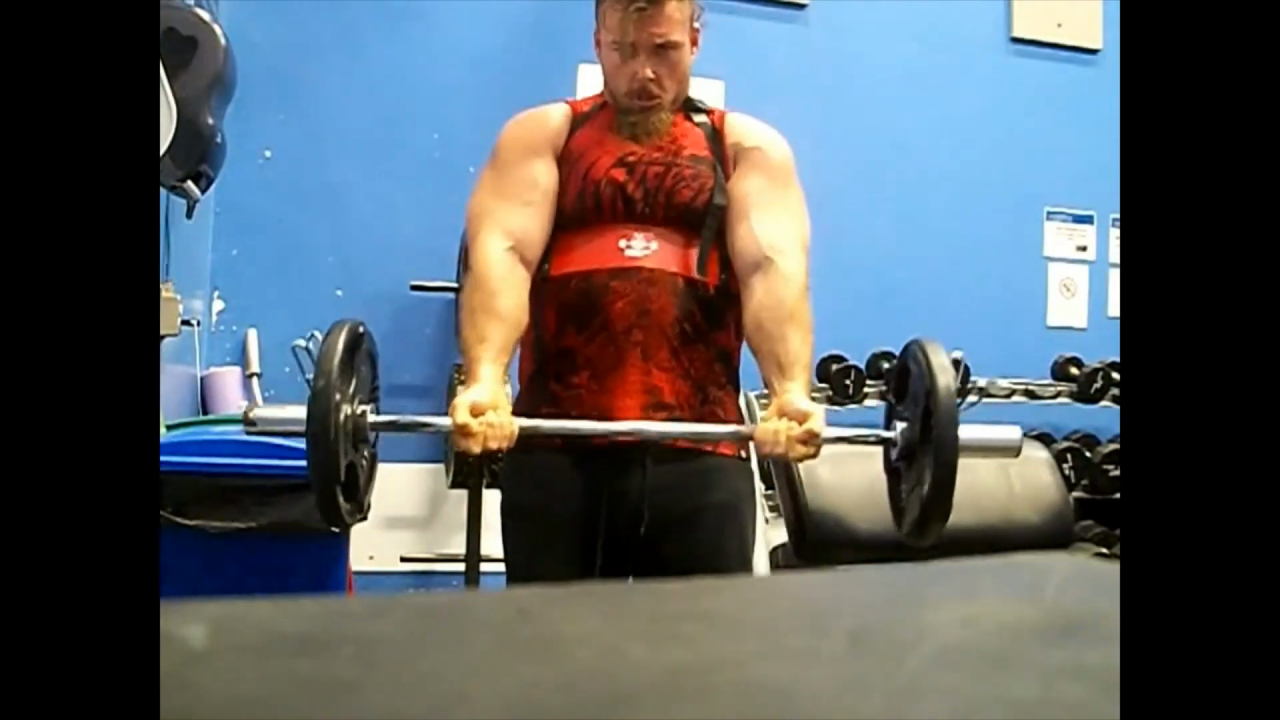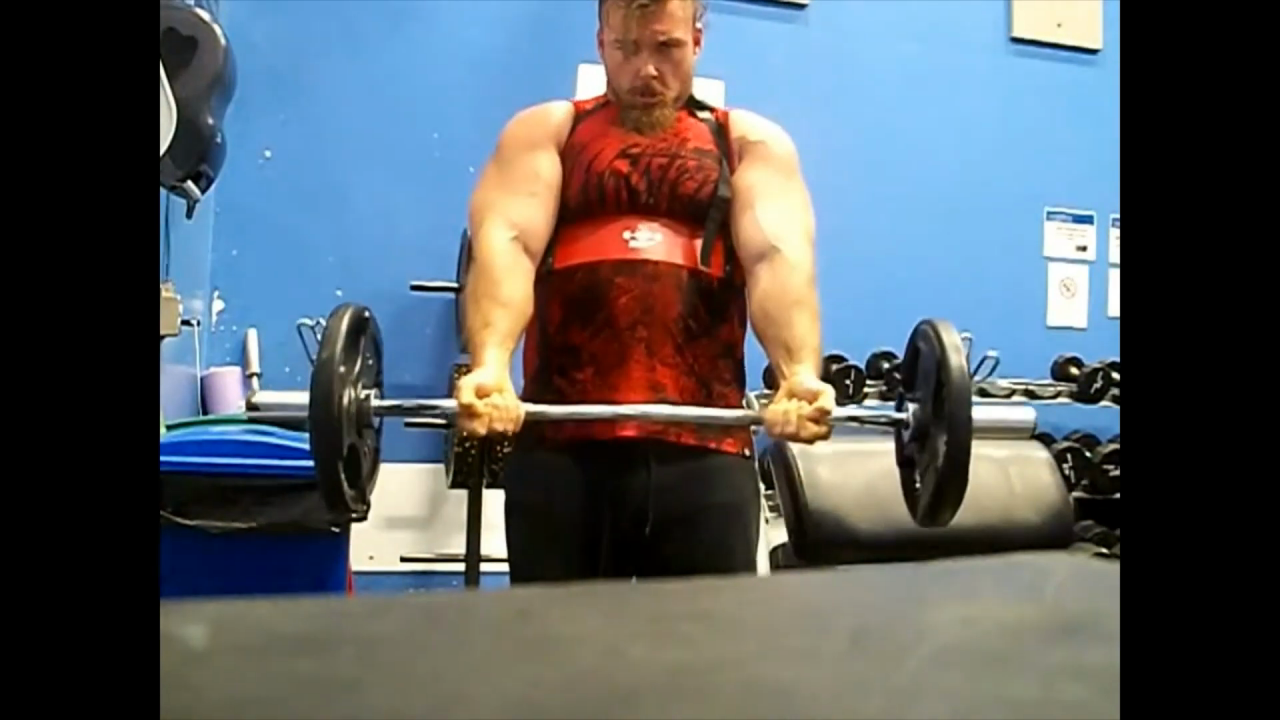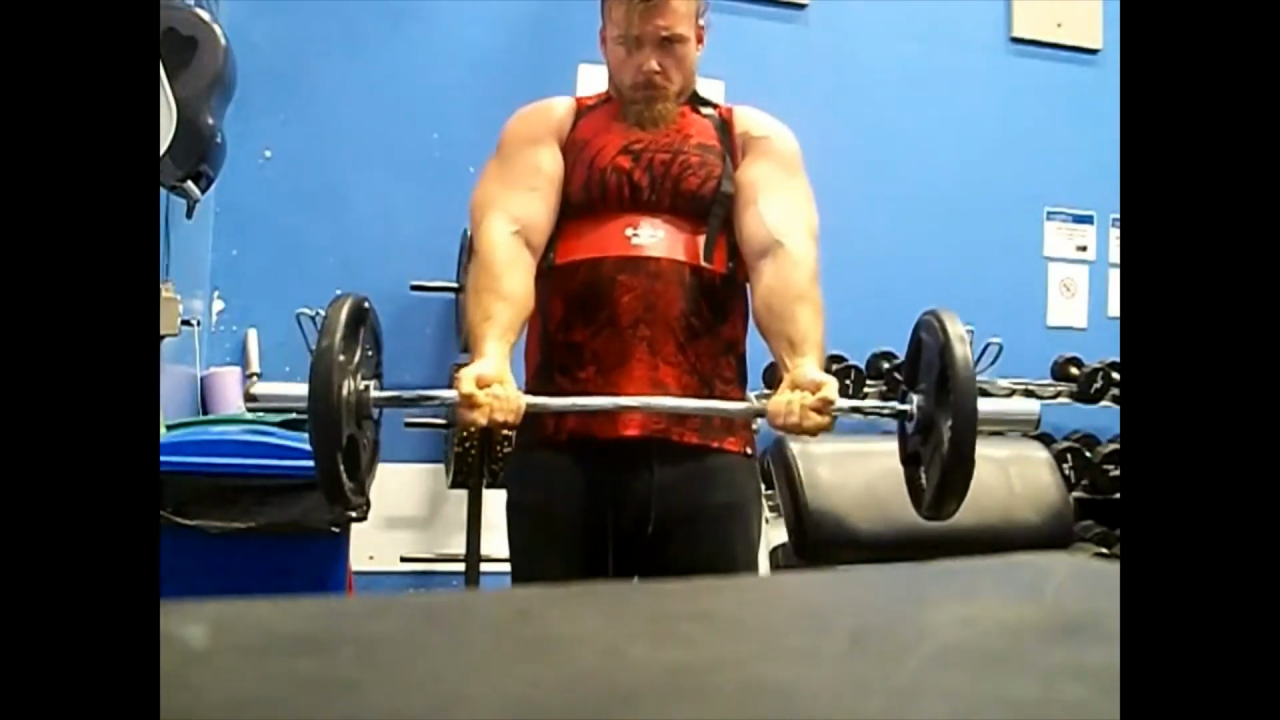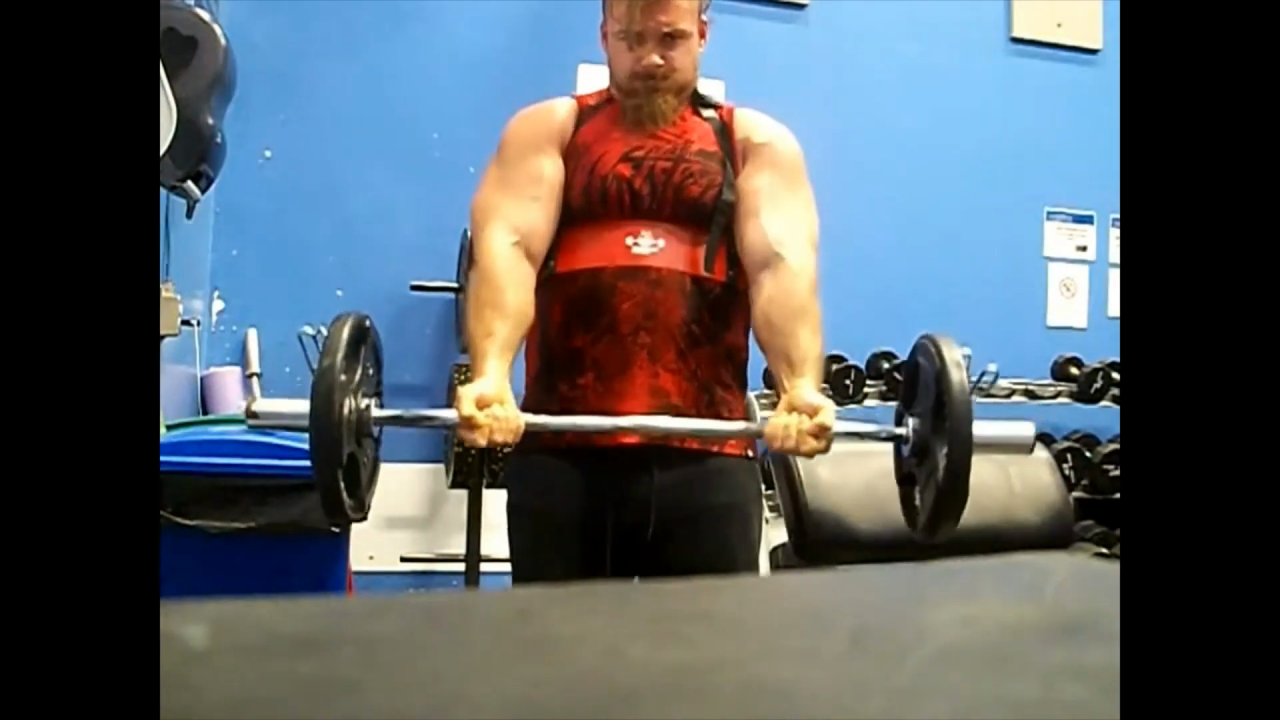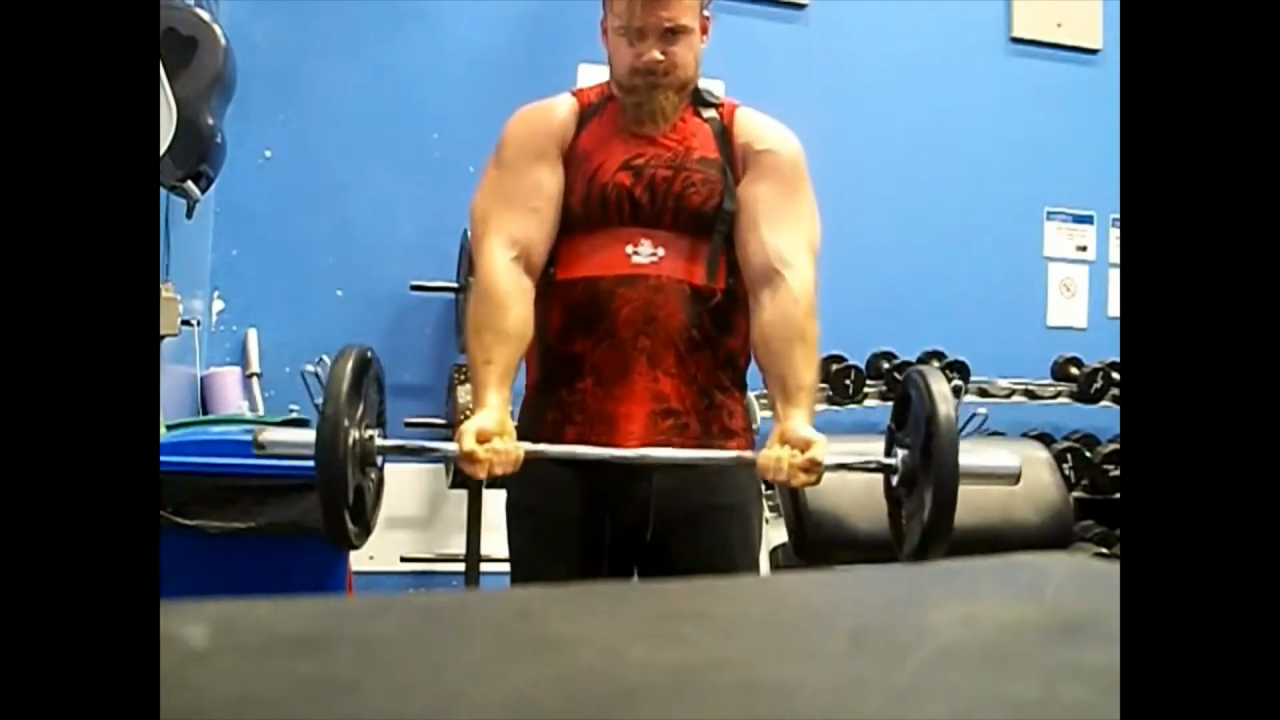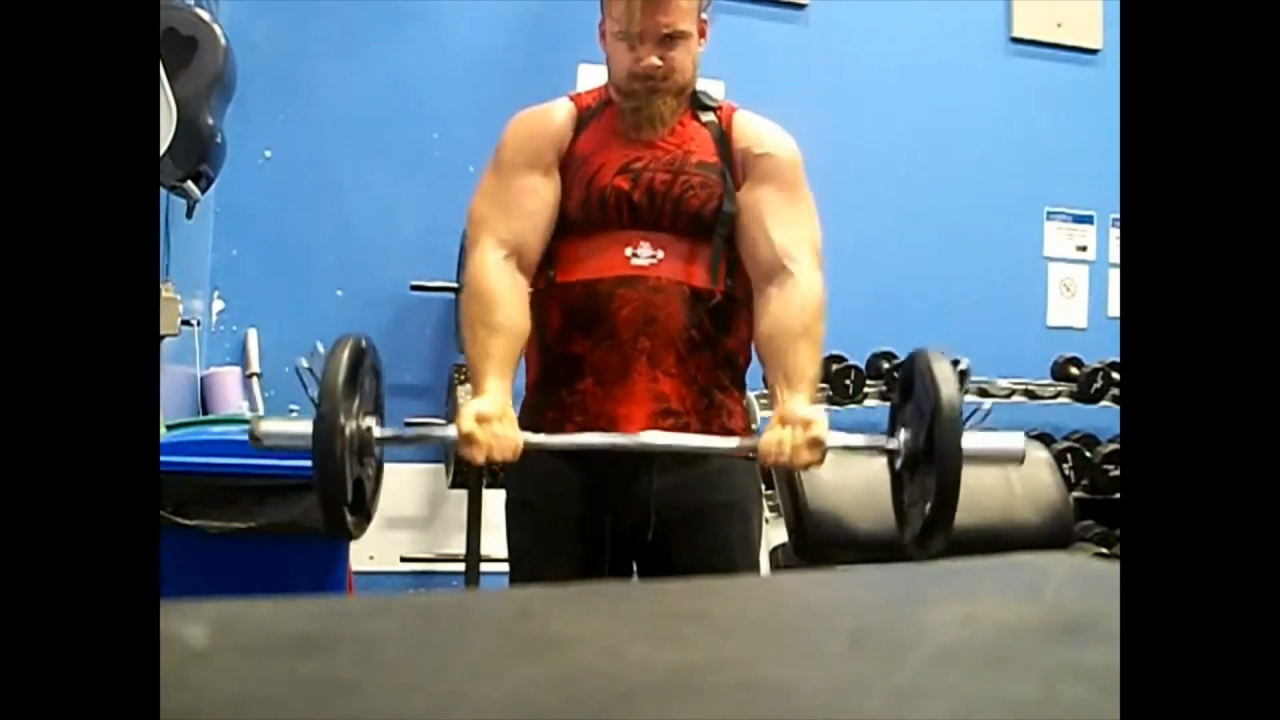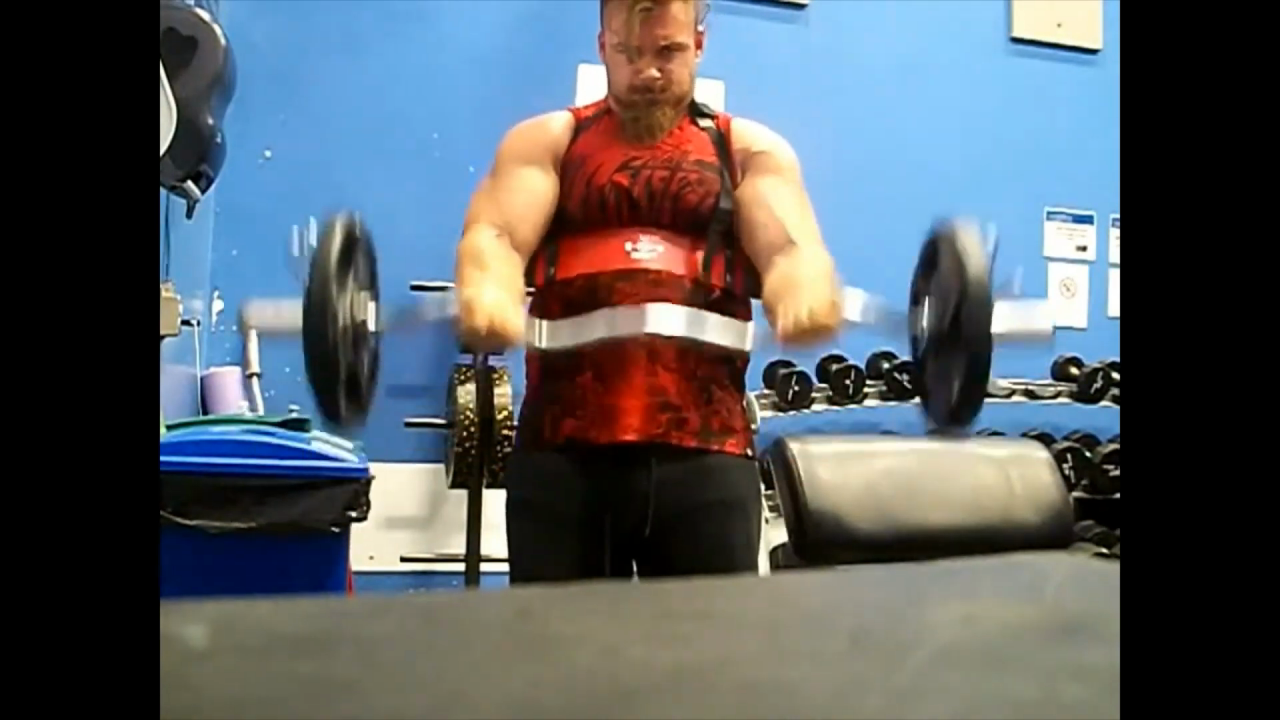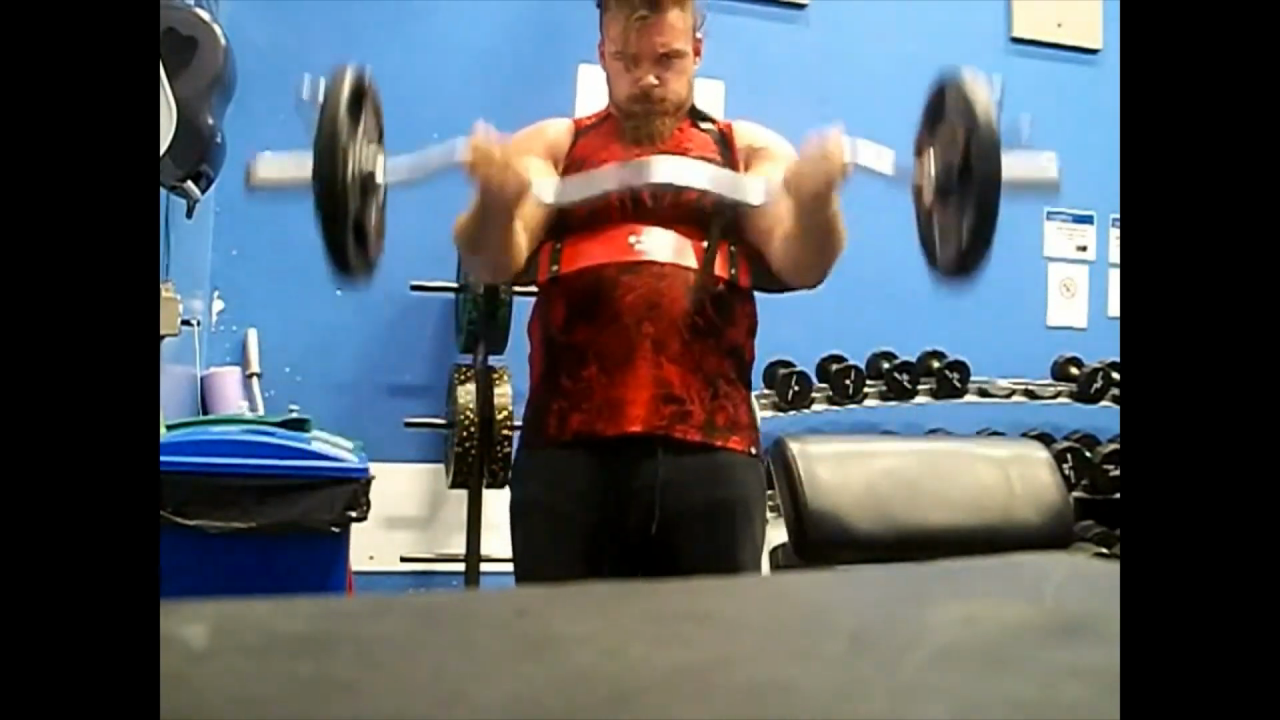
dt=0.2s
person 1, frame 1
left shoulder: (747, 145)
right shoulder: (541, 135)
left elbow: (773, 268)
right elbow: (502, 253)
left wrist: (791, 391)
right wrist: (485, 379)
left hip: (699, 450)
right hip: (558, 448)
person 1, frame 2
left shoulder: (751, 141)
right shoulder: (544, 131)
left elbow: (778, 257)
right elbow: (505, 244)
left wrist: (800, 373)
right wrist: (489, 365)
left hip: (704, 447)
right hip: (562, 442)
person 1, frame 3
left shoulder: (754, 137)
right shoulder: (547, 126)
left elbow: (782, 252)
right elbow: (505, 239)
left wrist: (803, 366)
right wrist: (490, 356)
left hip: (706, 445)
right hip: (564, 441)
person 1, frame 4
left shoulder: (756, 141)
right shoulder: (546, 129)
left elbow: (782, 264)
right elbow: (507, 250)
left wrist: (801, 388)
right wrist: (489, 375)
left hip: (706, 452)
right hip: (563, 447)
person 1, frame 5
left shoulder: (758, 142)
right shoulder: (546, 128)
left elbow: (782, 279)
right elbow: (506, 261)
left wrist: (795, 416)
right wrist: (490, 404)
left hip: (706, 450)
right hip: (563, 447)
person 1, frame 6
left shoulder: (755, 145)
right shoulder: (545, 132)
left elbow: (787, 276)
right elbow: (498, 260)
left wrist: (795, 401)
right wrist: (492, 393)
left hip: (706, 449)
right hip: (562, 446)
person 1, frame 7
left shoulder: (750, 149)
right shoulder: (547, 141)
left elbow: (791, 250)
right elbow: (494, 236)
left wrist: (808, 294)
right wrist: (488, 292)
left hip: (705, 447)
right hip: (564, 446)
person 1, frame 8
left shoulder: (749, 149)
right shoulder: (551, 146)
left elbow: (801, 260)
right elbow: (492, 253)
left wrist: (815, 198)
right wrist: (496, 196)
left hip: (710, 444)
right hip: (569, 443)
